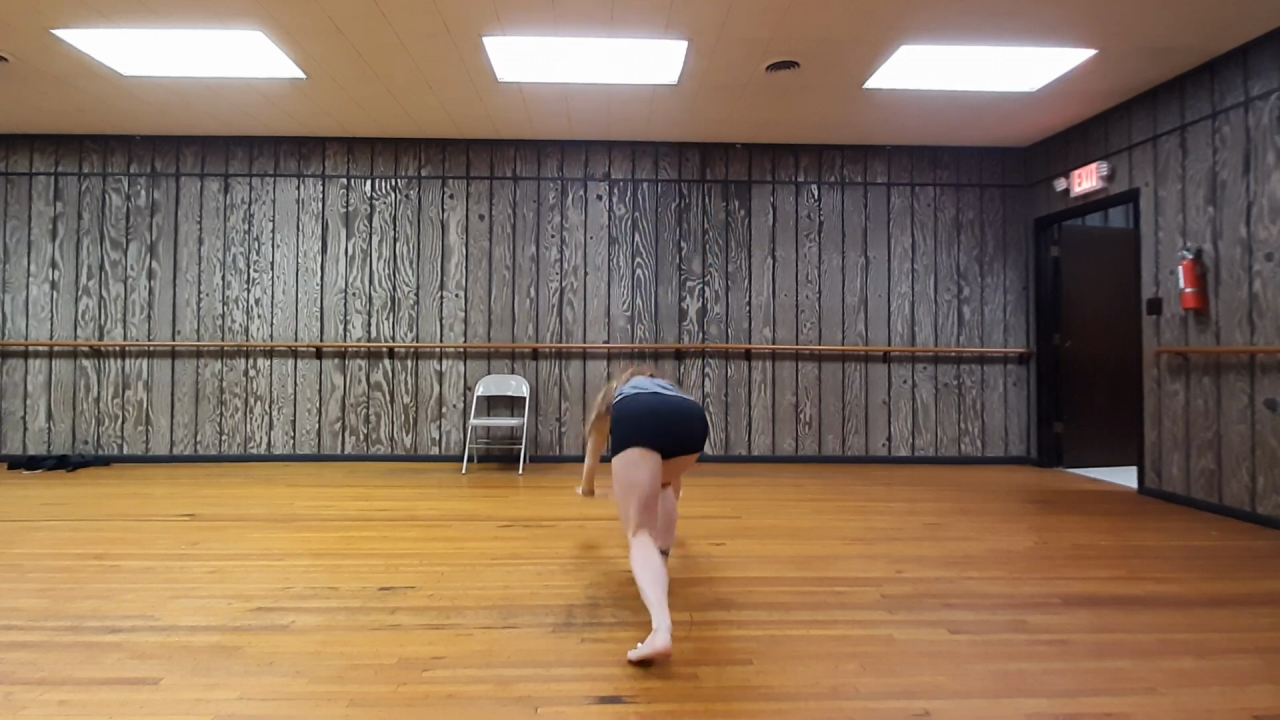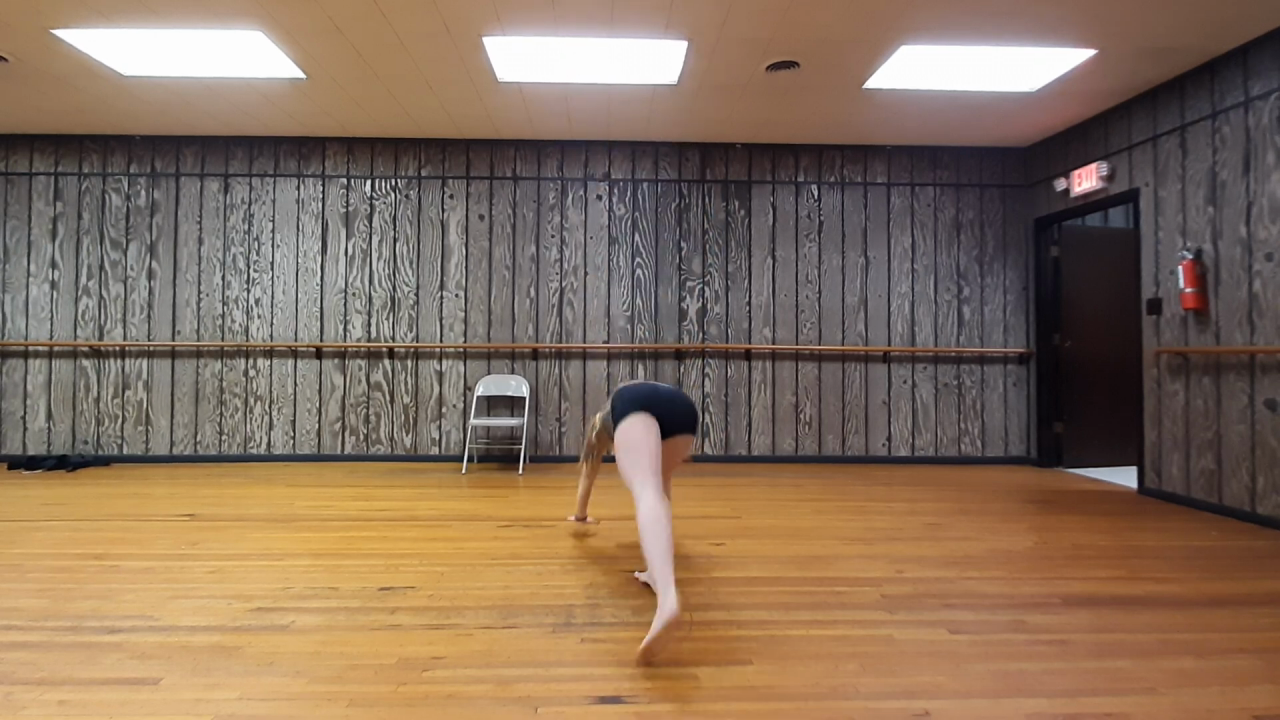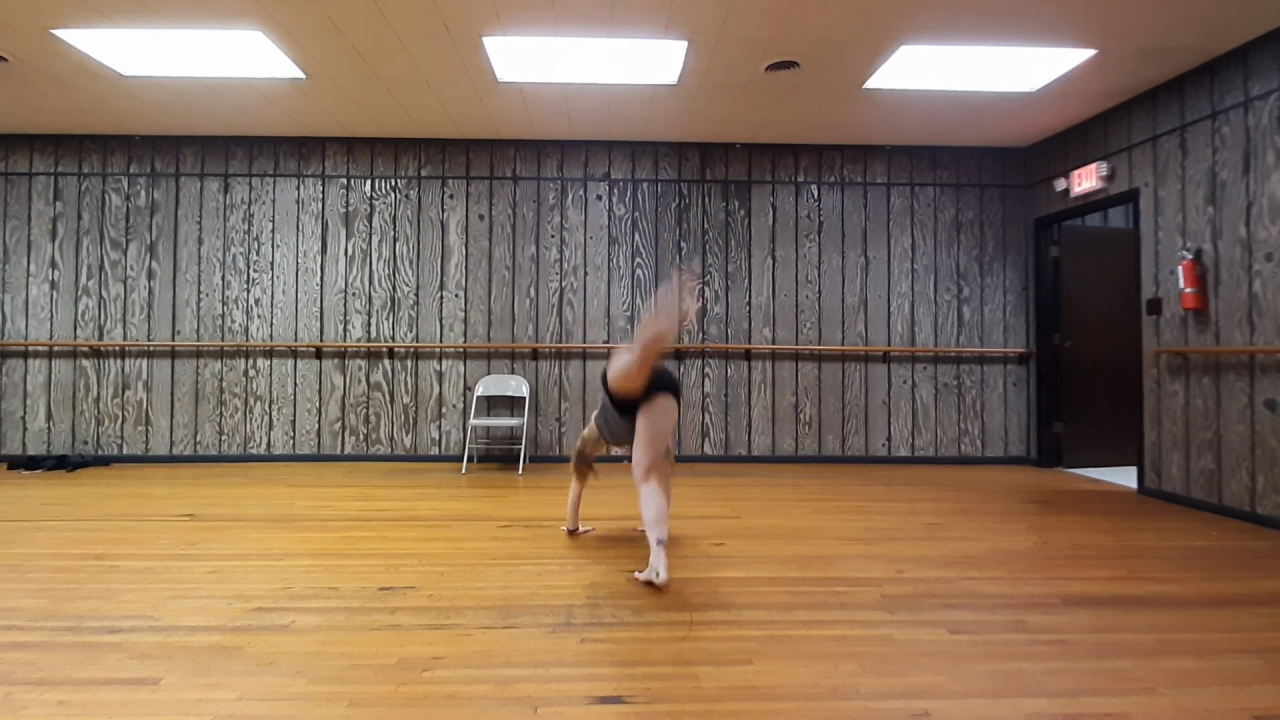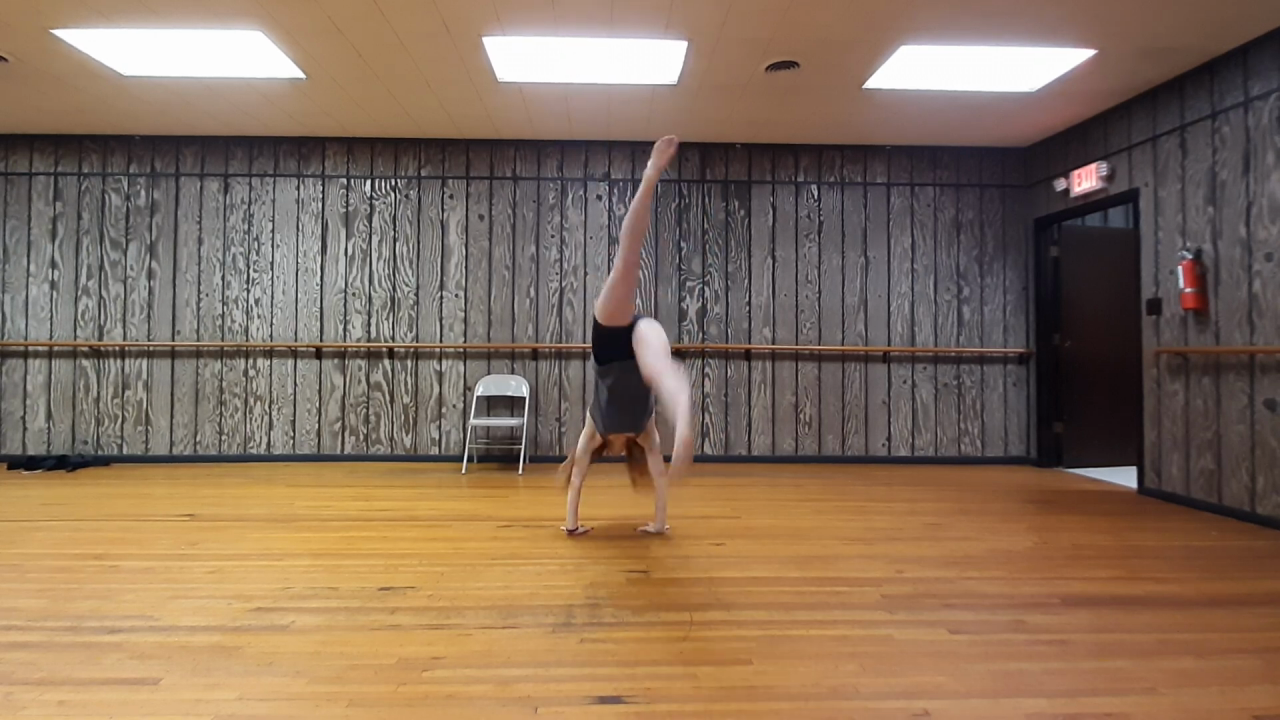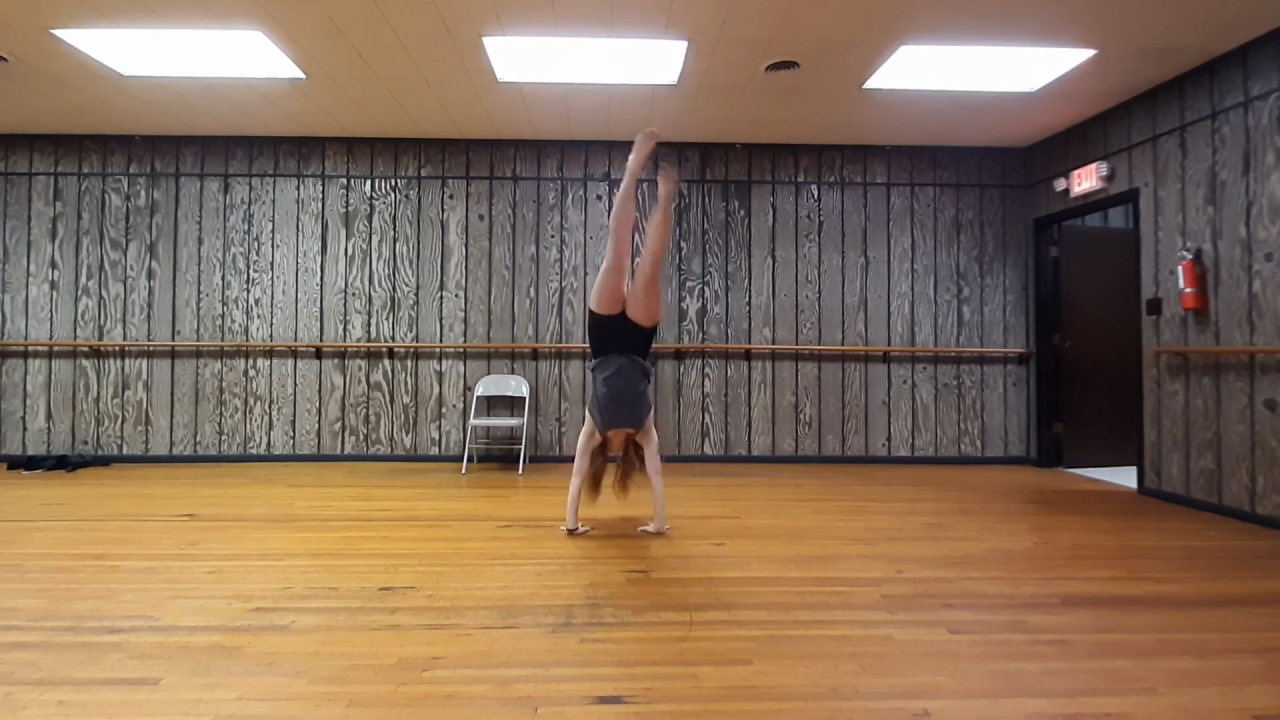
dt=0.2s
person 1, frame 1
left shoulder: (616, 393)
right shoulder: (669, 389)
left elbow: (593, 452)
left wrist: (587, 484)
right wrist: (674, 487)
left hip: (637, 421)
right hip: (692, 419)
left knee: (641, 535)
right knee: (664, 487)
left ankle: (661, 630)
right ankle: (660, 567)
person 1, frame 2
left shoulder: (604, 418)
left elbow: (588, 471)
right elbow: (663, 483)
left wrist: (580, 512)
left hip: (635, 405)
right hip: (682, 405)
left knee: (647, 497)
right knee: (656, 491)
left ankle: (668, 602)
right ankle: (657, 571)
person 1, frame 3
left shoulder: (598, 429)
left elbow: (578, 479)
right elbow: (651, 477)
left wrist: (573, 523)
left hip: (633, 378)
right hip: (658, 387)
right knee: (648, 478)
right ankle: (658, 563)
person 1, frame 4
left shoulder: (596, 429)
right shoulder: (639, 431)
left elbow: (576, 478)
right elbow: (659, 472)
left wrist: (572, 520)
left hip: (615, 337)
right hip: (639, 334)
left knee: (628, 256)
person 1, frame 5
left shoulder: (595, 431)
right shoulder: (640, 429)
left elbow: (577, 476)
right elbow: (656, 476)
left hip: (609, 345)
right hip: (631, 349)
left knee: (618, 245)
